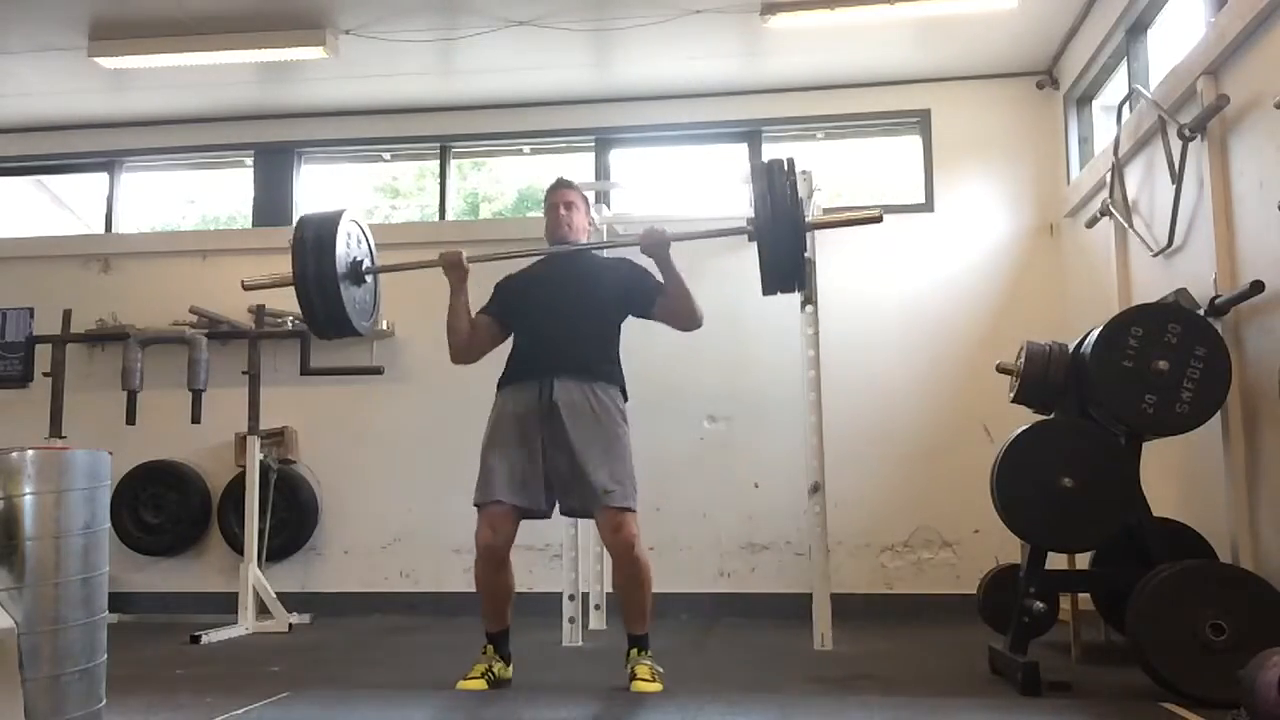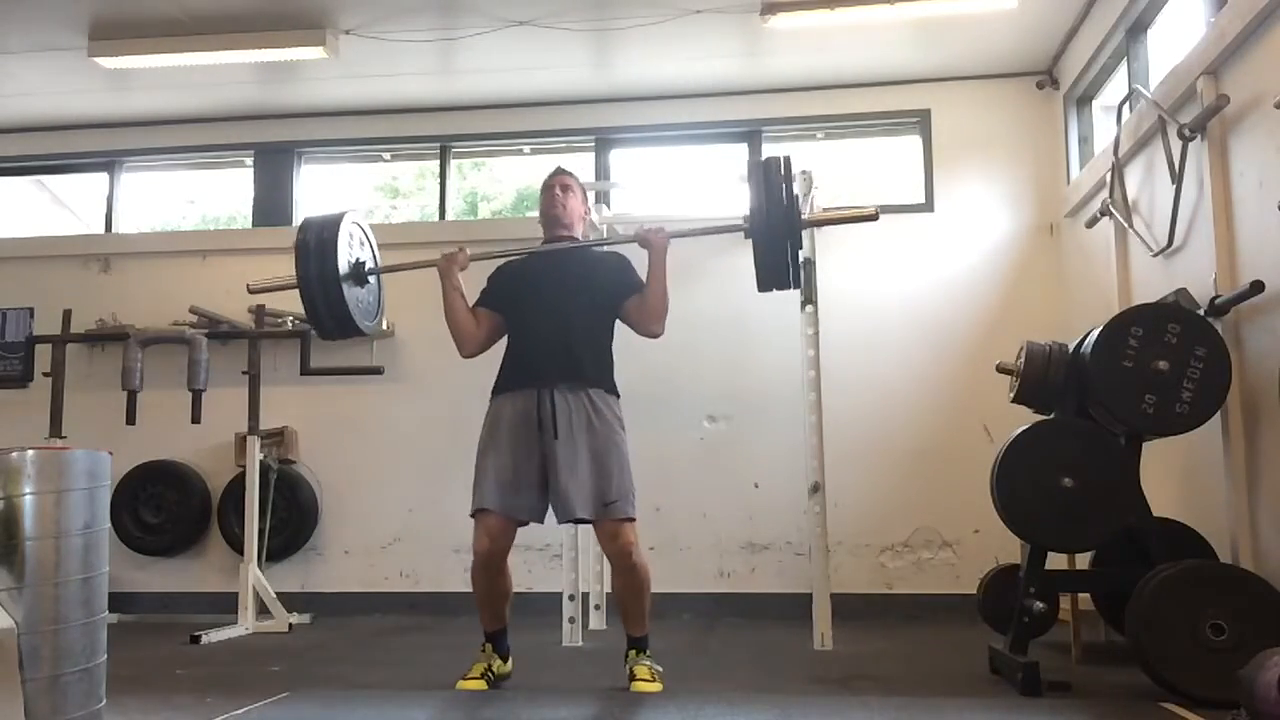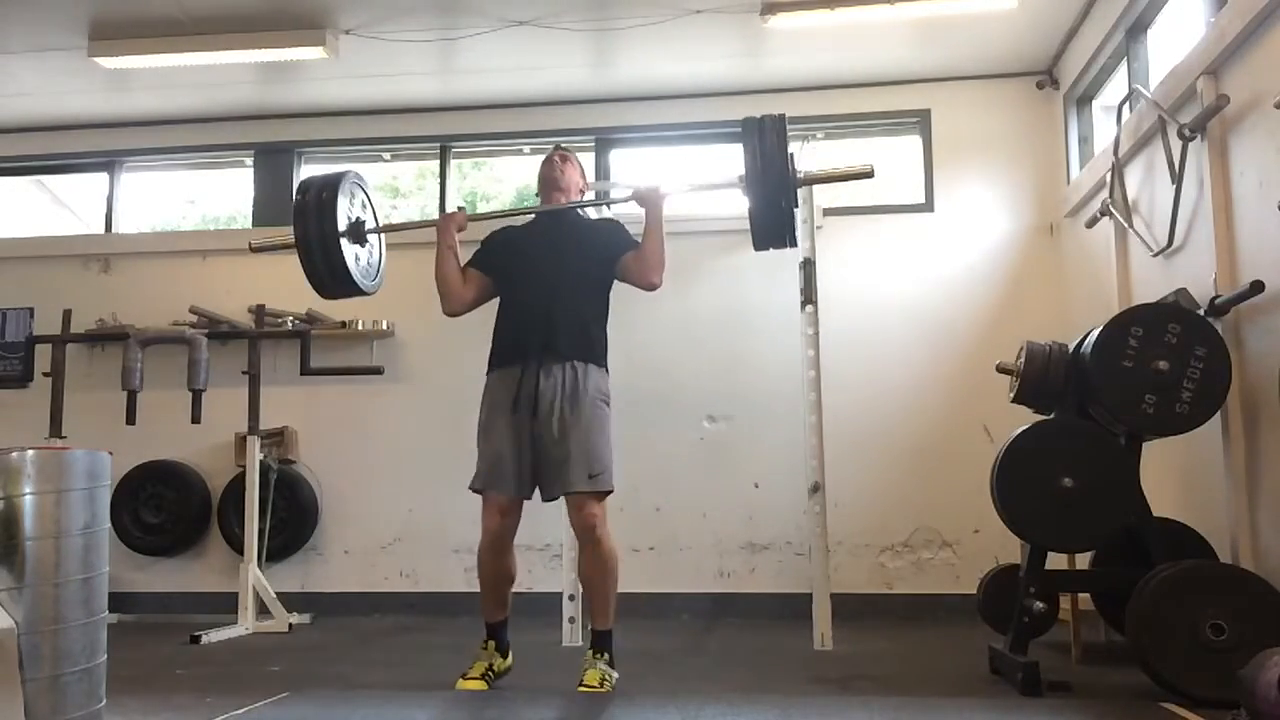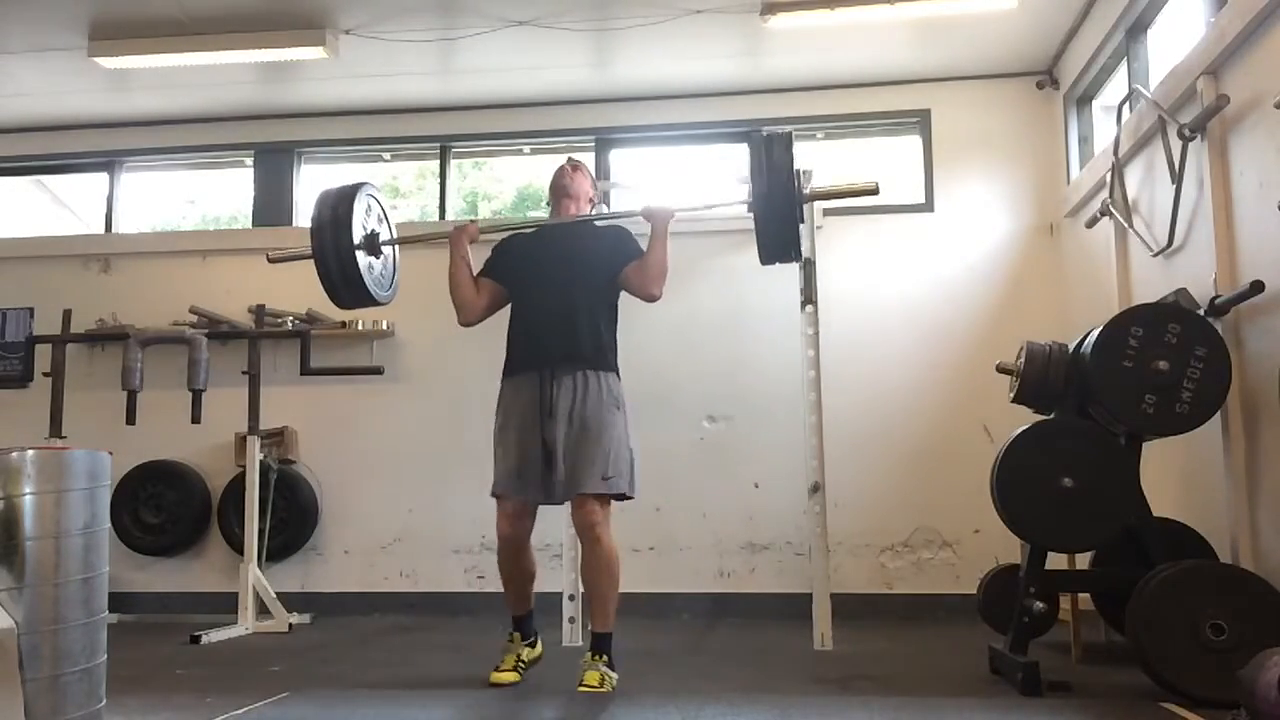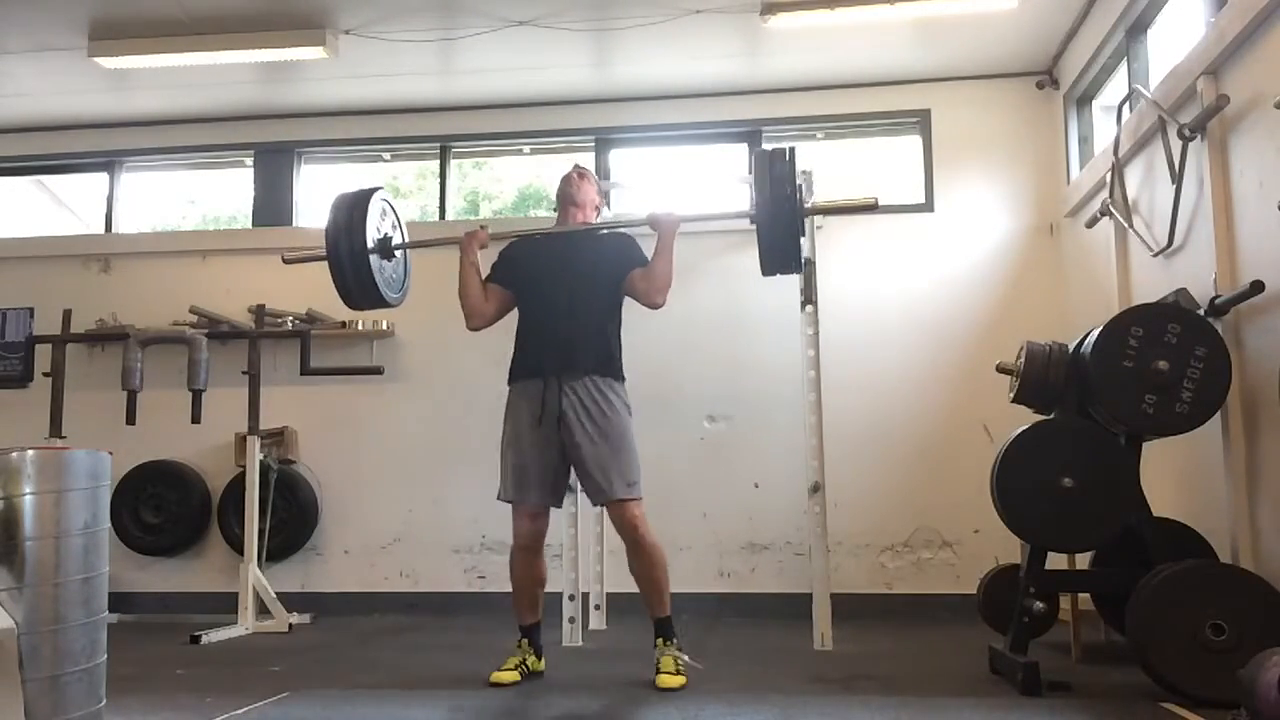
dt=0.4s
person 1, frame 1
left shoulder: (618, 272)
right shoulder: (518, 283)
left elbow: (689, 319)
right elbow: (463, 350)
left wrist: (664, 261)
right wrist: (457, 283)
left hip: (591, 396)
right hip: (519, 400)
left knee: (622, 535)
right knee: (491, 537)
left ankle: (640, 653)
right ankle: (496, 653)
person 1, frame 2
left shoulder: (610, 266)
right shoulder: (510, 273)
left elbow: (652, 324)
right elbow: (469, 342)
left wrist: (657, 255)
right wrist: (450, 281)
left hip: (587, 403)
right hip: (515, 406)
left knee: (622, 543)
right knee: (489, 542)
left ankle: (639, 654)
right ankle: (495, 651)
person 1, frame 3
left shoulder: (603, 232)
right shoulder: (504, 240)
left elbow: (649, 275)
right elbow: (455, 300)
left wrist: (653, 213)
right wrist: (447, 237)
left hip: (575, 378)
right hip: (510, 381)
left knee: (588, 517)
right knee: (497, 521)
left ankle: (601, 654)
right ankle: (495, 647)
person 1, frame 4
left shoulder: (611, 239)
right shoulder: (514, 247)
left elbow: (650, 287)
right elbow: (469, 310)
left wrist: (660, 227)
right wrist: (460, 249)
left hip: (588, 383)
right hip: (524, 386)
left knee: (592, 518)
right knee: (512, 525)
left ankle: (601, 655)
right ankle: (523, 639)
person 1, frame 5
left shoulder: (616, 246)
right shoulder: (521, 252)
left elbow: (654, 294)
right elbow: (477, 314)
left wrist: (666, 234)
right wrist: (470, 254)
left hip: (596, 389)
right hip: (532, 394)
left knee: (630, 519)
right knee: (526, 530)
left ankle: (666, 644)
right ankle: (529, 647)
